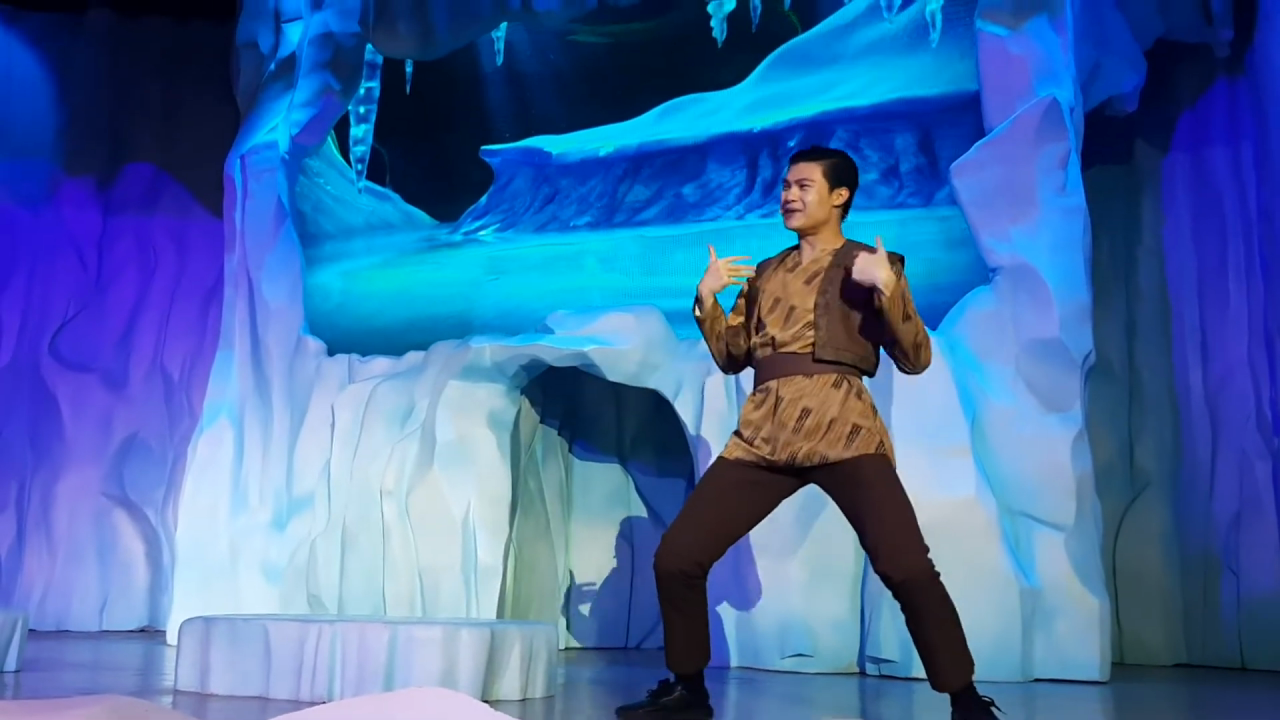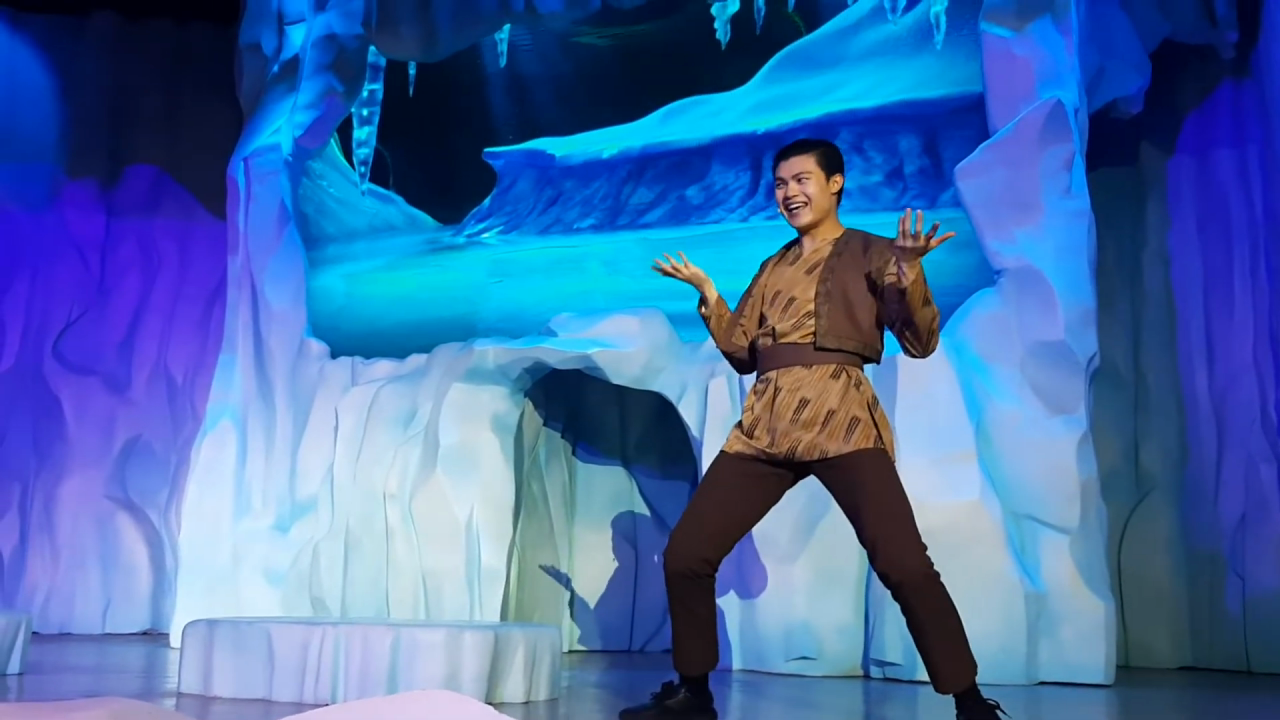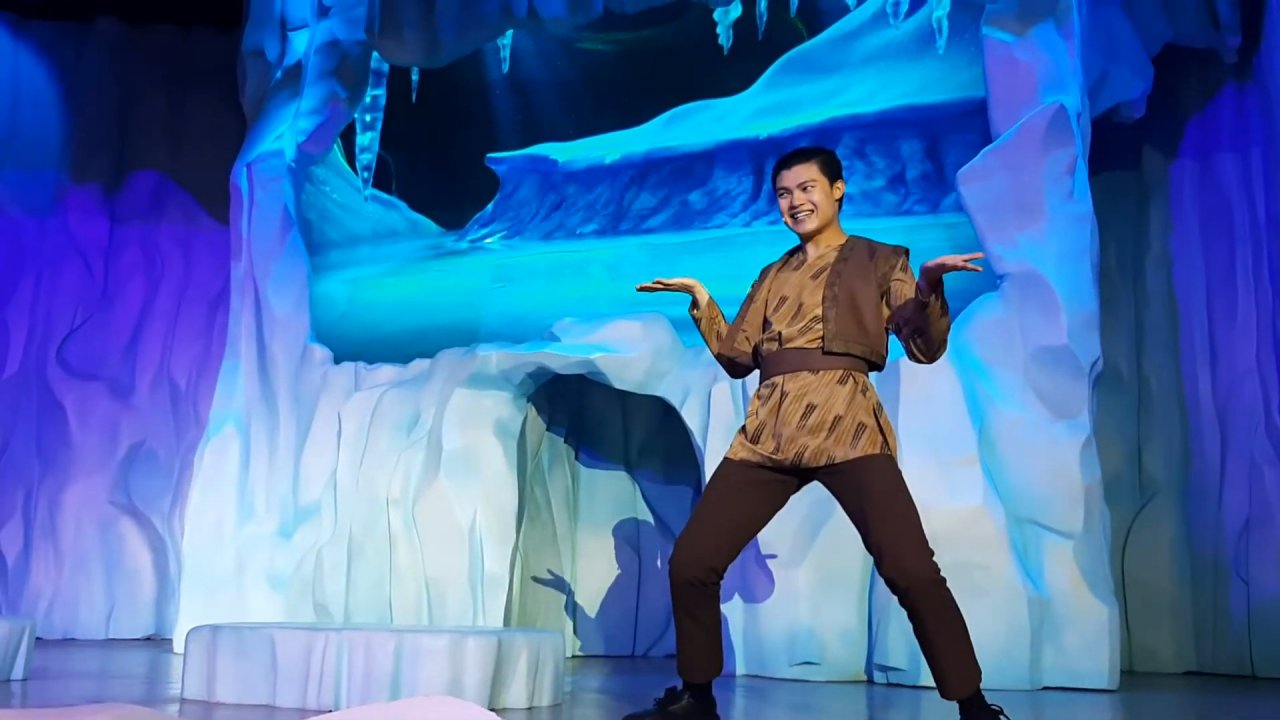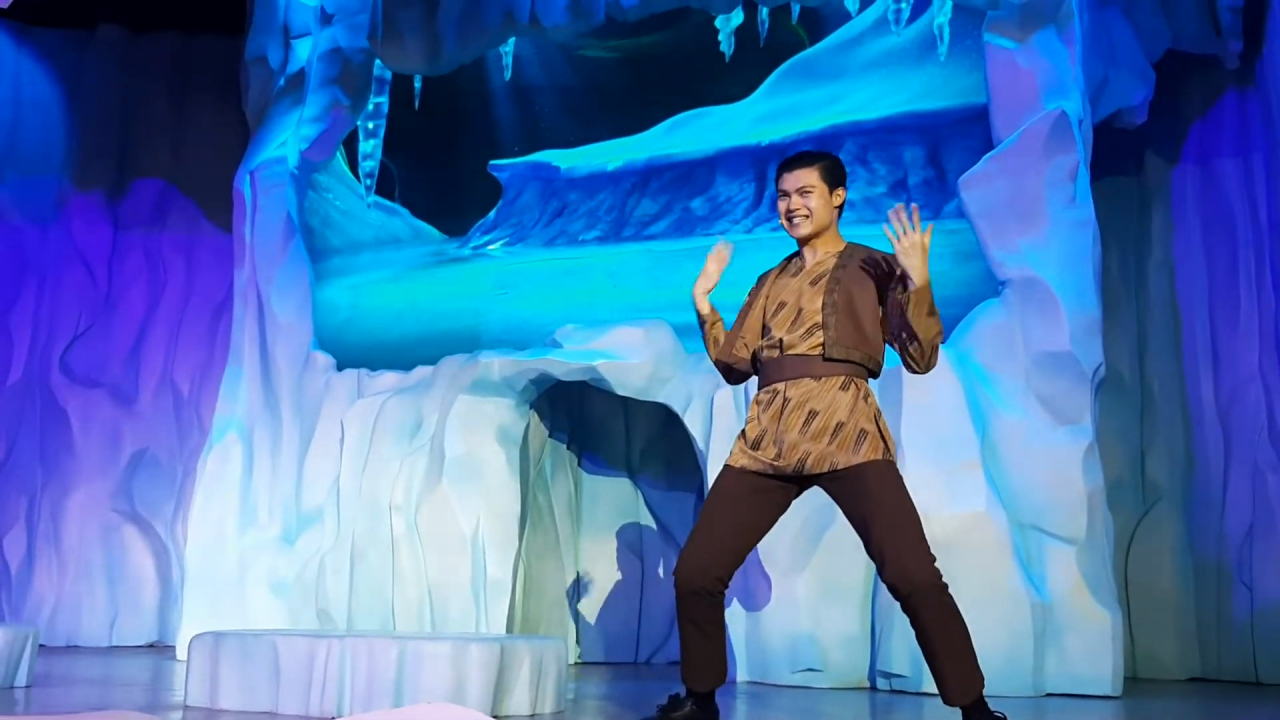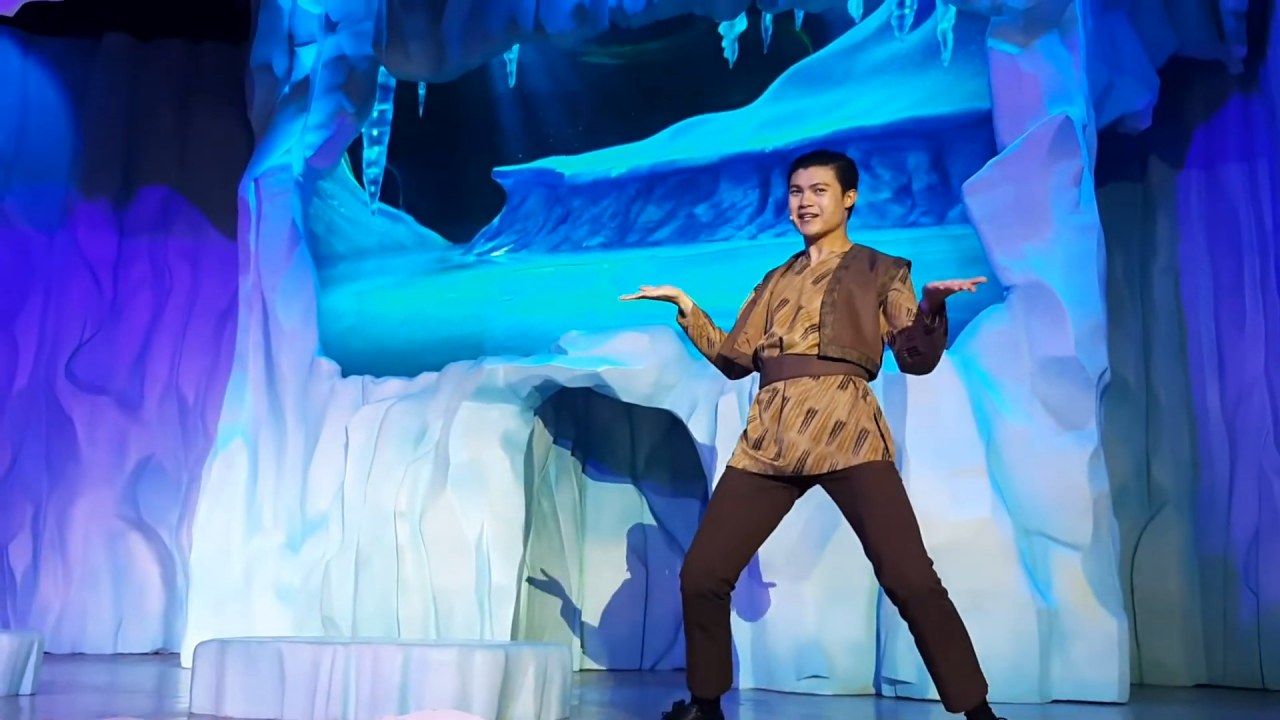
dt=0.5s
person 1, frame 1
left shoulder: (872, 264)
right shoulder: (766, 271)
left elbow: (915, 359)
right elbow: (731, 357)
left wrist: (888, 288)
right wrist: (707, 298)
left hip: (843, 430)
right hip: (763, 435)
left knee: (908, 568)
right knee: (676, 558)
person 1, frame 2
left shoulder: (873, 253)
right shoulder: (772, 268)
left elbow: (920, 342)
right elbow: (742, 354)
left wrist: (910, 269)
right wrist: (707, 293)
left hip: (842, 421)
right hip: (763, 427)
left knee: (904, 564)
right knee: (685, 556)
person 1, frame 3
left shoulder: (880, 261)
right shoulder: (773, 276)
left elbow: (925, 349)
right elbow: (737, 358)
left wrist: (929, 286)
right wrist: (701, 299)
left hip: (846, 427)
right hip: (766, 433)
left knee: (912, 571)
right knee: (690, 563)
person 1, frame 4
left shoulder: (877, 268)
right shoulder: (770, 283)
left elbow: (920, 358)
right elbow: (733, 364)
left wrist: (917, 281)
right wrist: (704, 298)
left hip: (846, 432)
right hip: (767, 438)
left knee: (914, 576)
right knee: (696, 572)
person 1, frame 5
left shoulder: (882, 271)
right shoulder: (776, 280)
left elbow: (918, 359)
right elbow: (737, 358)
left wrist: (933, 306)
right wrist: (686, 305)
left hip: (848, 432)
right hip: (768, 438)
left knee: (910, 580)
right knee: (701, 574)
